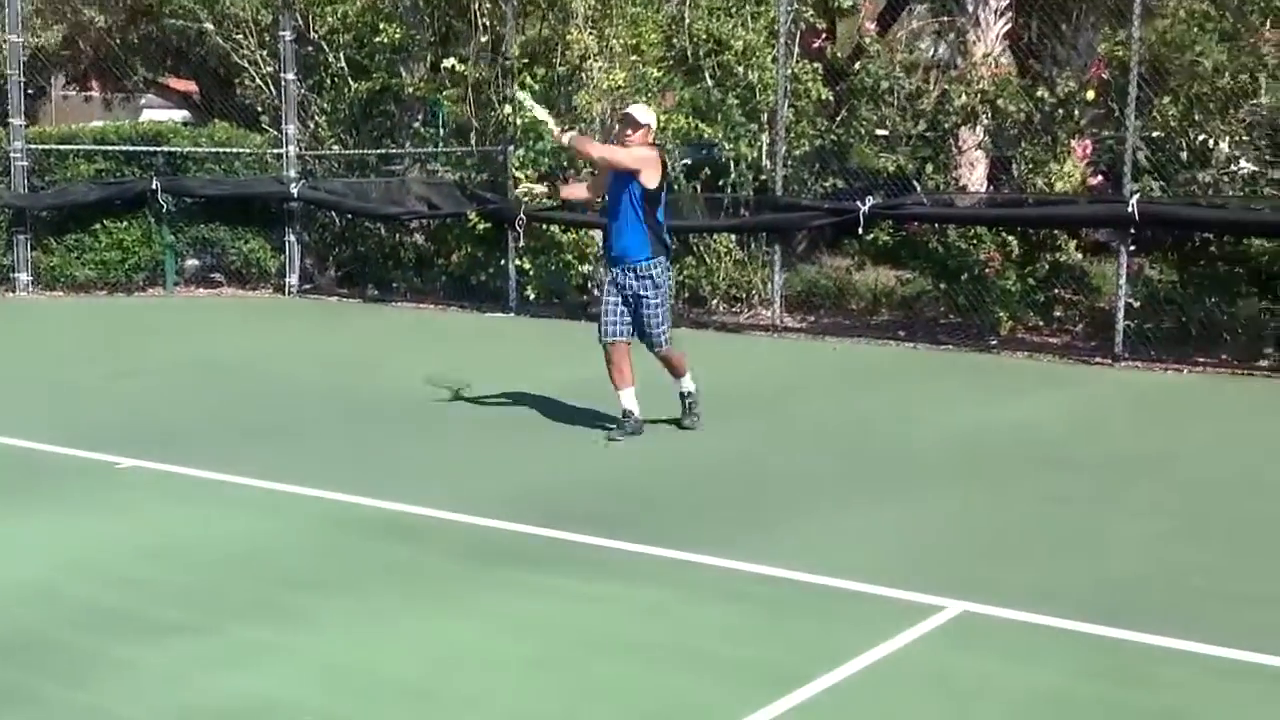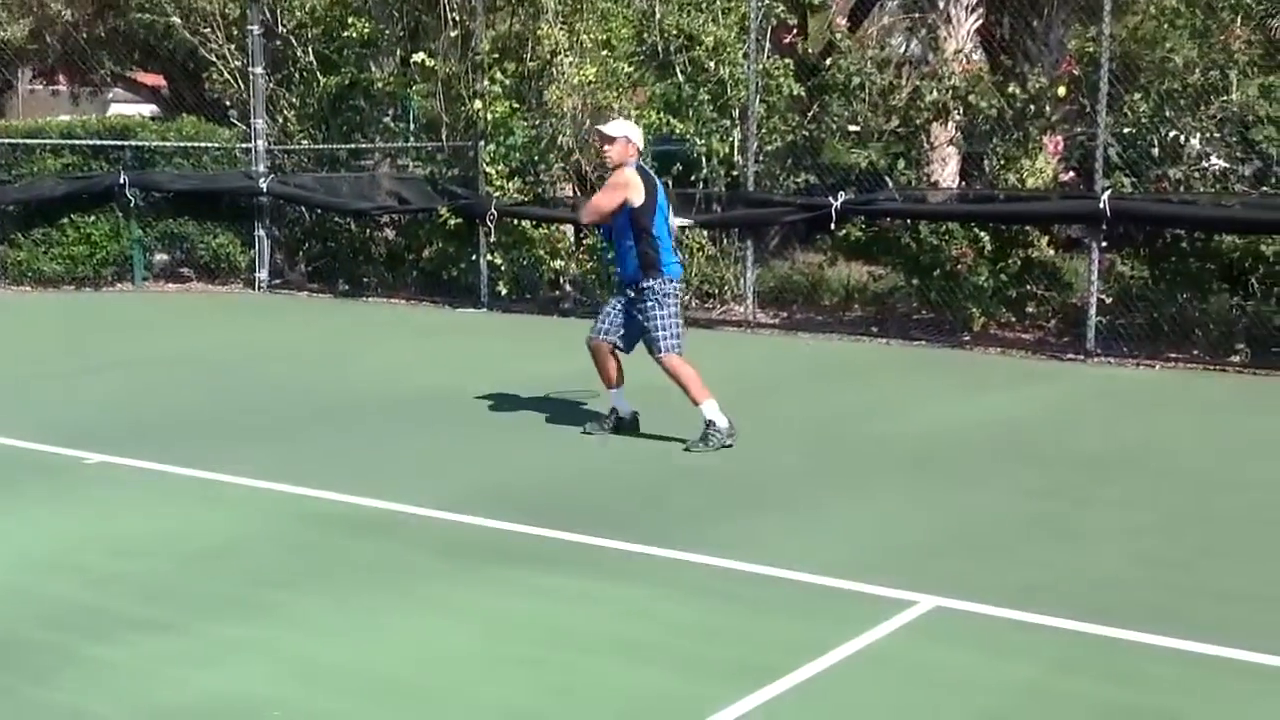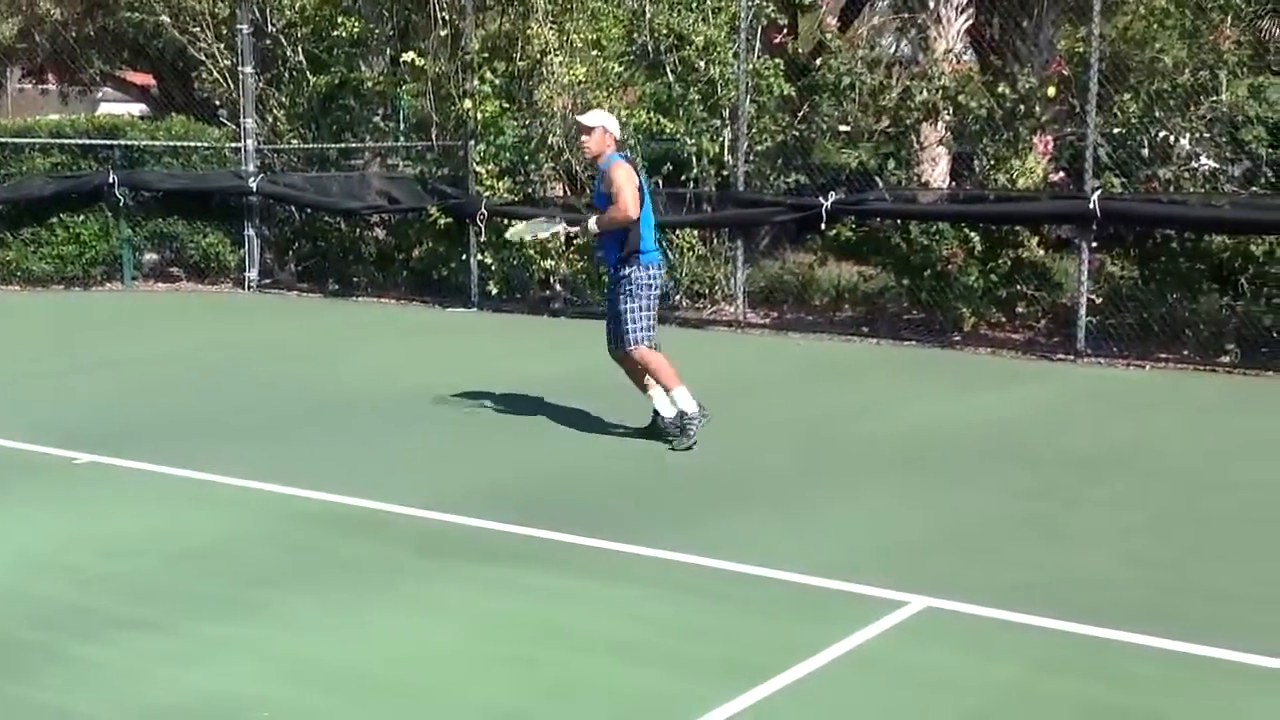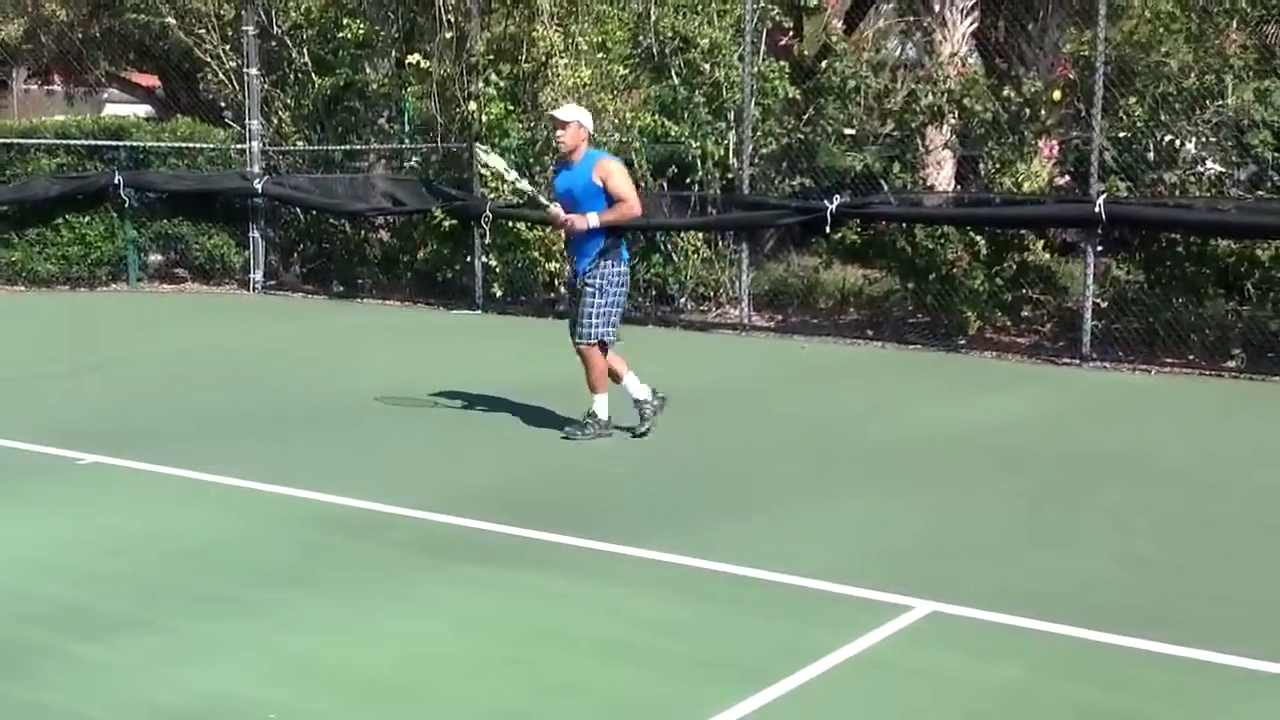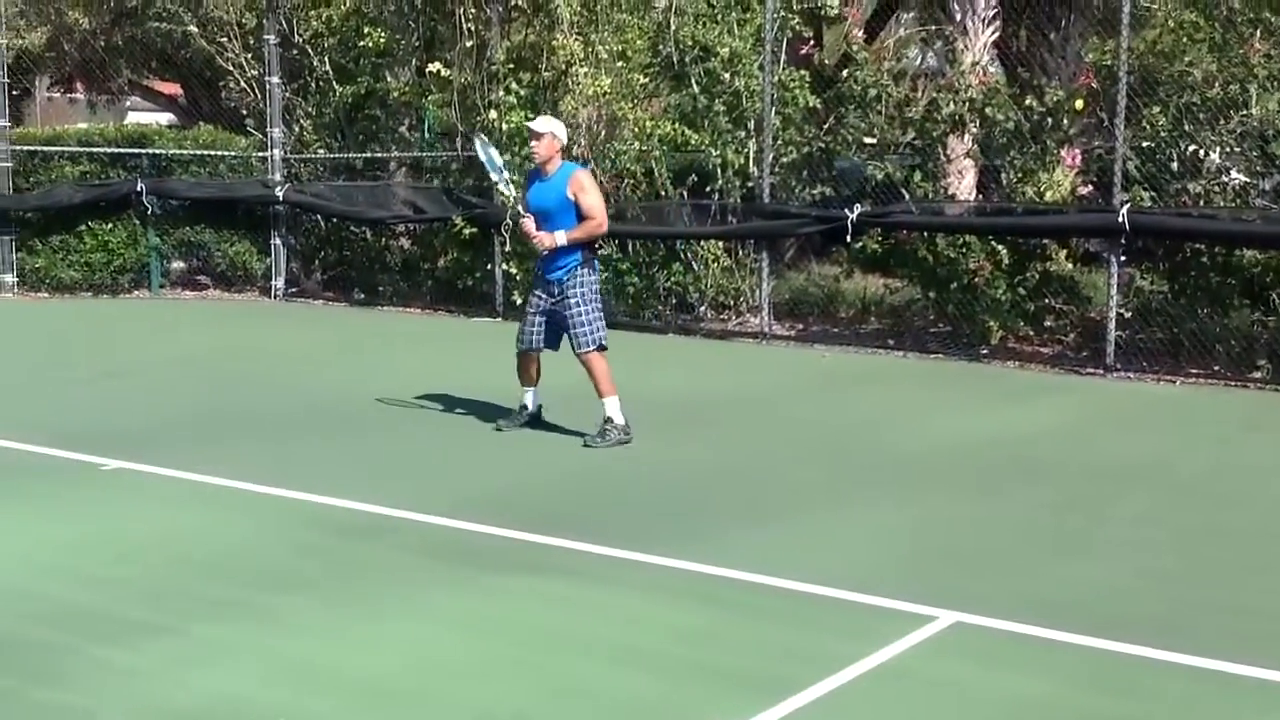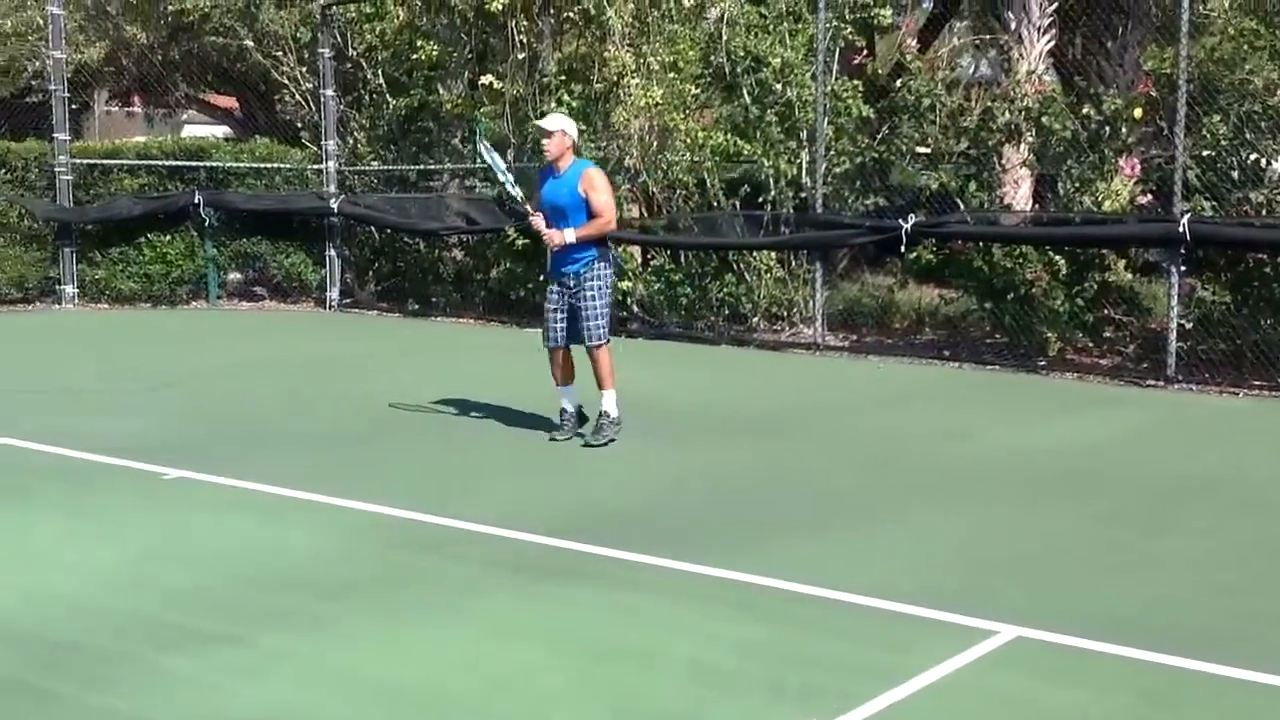
dt=0.3s
person 1, frame 1
left shoulder: (649, 157)
right shoulder: (611, 166)
left elbow: (599, 152)
right elbow: (586, 192)
left wrist: (570, 139)
right wrist: (552, 189)
left hip: (650, 267)
right hip: (617, 268)
left knee: (660, 345)
right knee: (615, 343)
left ankle: (688, 390)
right ankle: (630, 414)
person 1, frame 2
left shoulder: (626, 176)
right shoulder: (641, 180)
left elbow: (587, 215)
left wrist: (603, 213)
left hip: (656, 282)
right hip: (634, 283)
left knee: (667, 356)
right knee: (599, 342)
left ankle: (719, 425)
right ankle: (621, 414)
person 1, frame 3
left shoulder: (616, 168)
right shoulder: (605, 174)
left elbow: (628, 211)
left wrist: (593, 224)
right wrist: (595, 231)
left hip: (640, 269)
right hip: (623, 272)
left knee: (637, 348)
right knee: (620, 350)
left ankle: (690, 410)
right ankle: (665, 415)
person 1, frame 4
left shoulder: (604, 165)
right shoulder: (561, 171)
left elbow: (633, 207)
left wrist: (590, 220)
right wrist: (558, 217)
left hip: (607, 266)
right hip: (582, 268)
left knee: (589, 343)
right knee: (593, 346)
left ankle: (600, 416)
right ankle: (645, 398)
person 1, frame 5
left shoulder: (576, 178)
right shoulder: (533, 179)
left elbow: (599, 223)
left wrist: (556, 238)
right wrist: (527, 227)
left hip: (577, 275)
right hip: (545, 278)
left knee: (587, 349)
right knee: (526, 345)
left ankle: (616, 423)
right ankle: (529, 408)
person 1, frame 6
left shoulder: (589, 174)
right shoulder: (544, 176)
left elbow: (608, 221)
left wrist: (567, 235)
right wrist: (539, 224)
left hip: (592, 269)
right hip: (560, 272)
left knee: (596, 342)
right knee: (556, 346)
left ankle: (609, 415)
right ankle: (571, 412)
